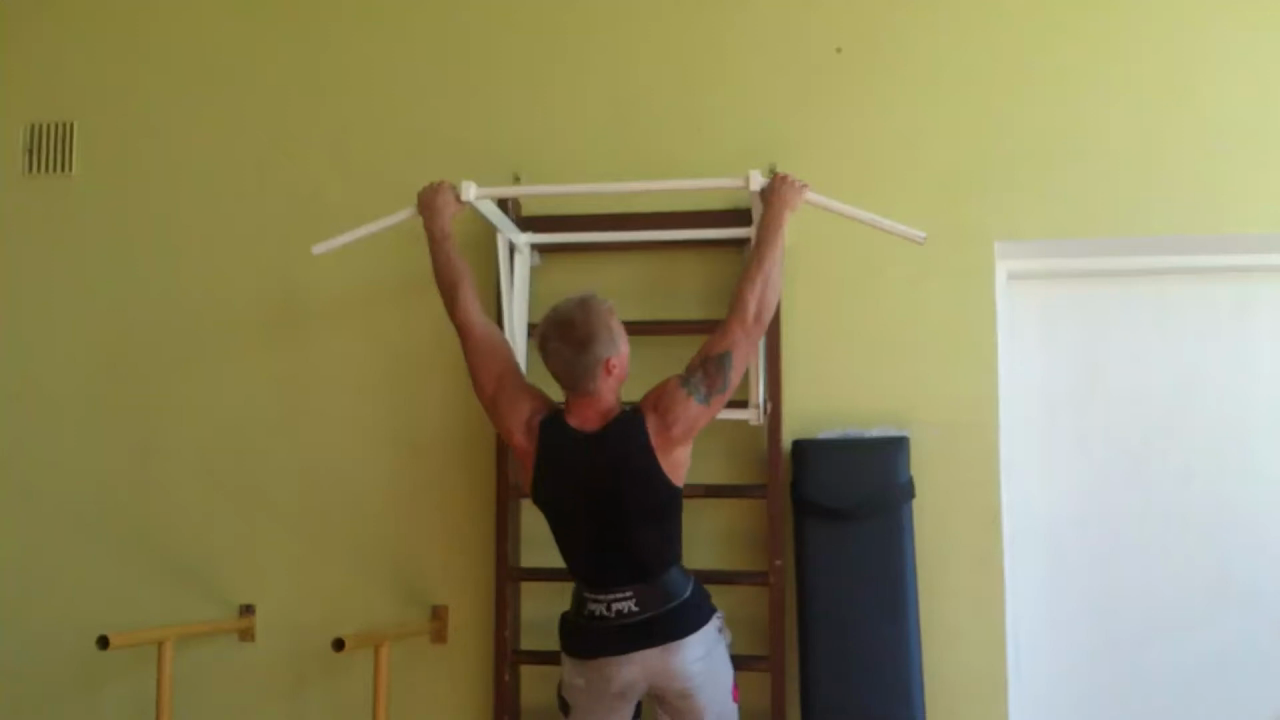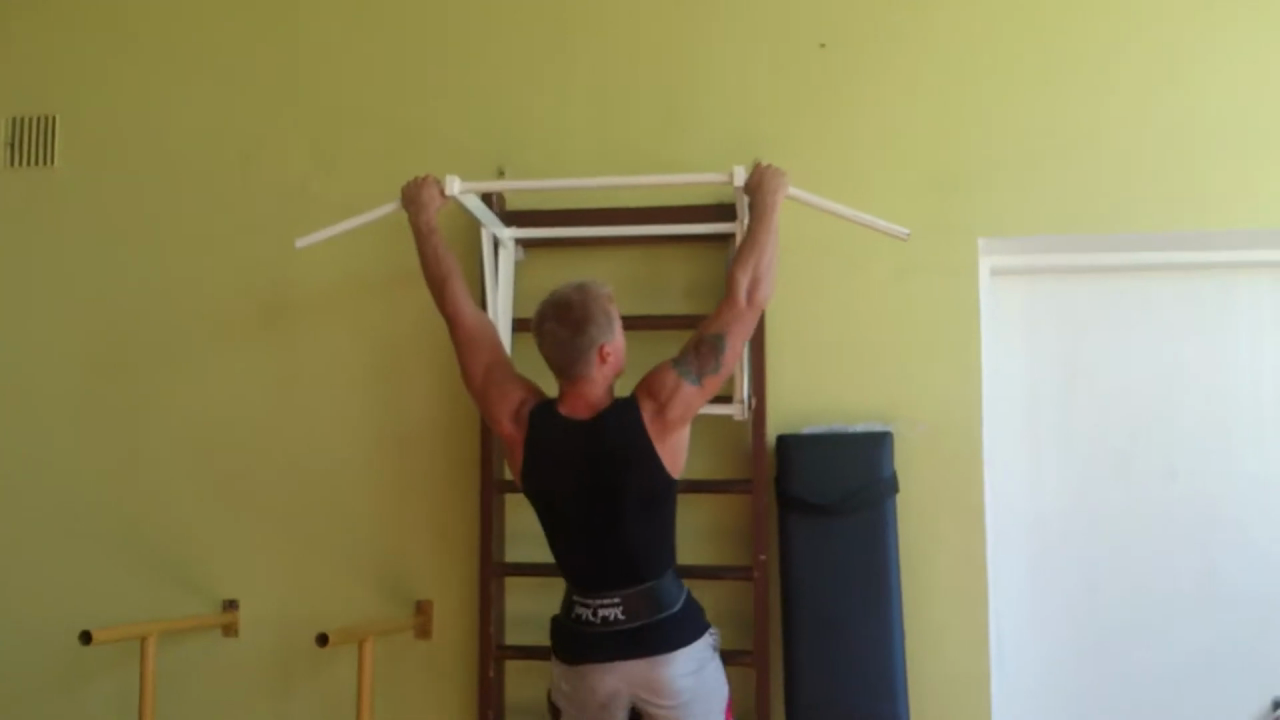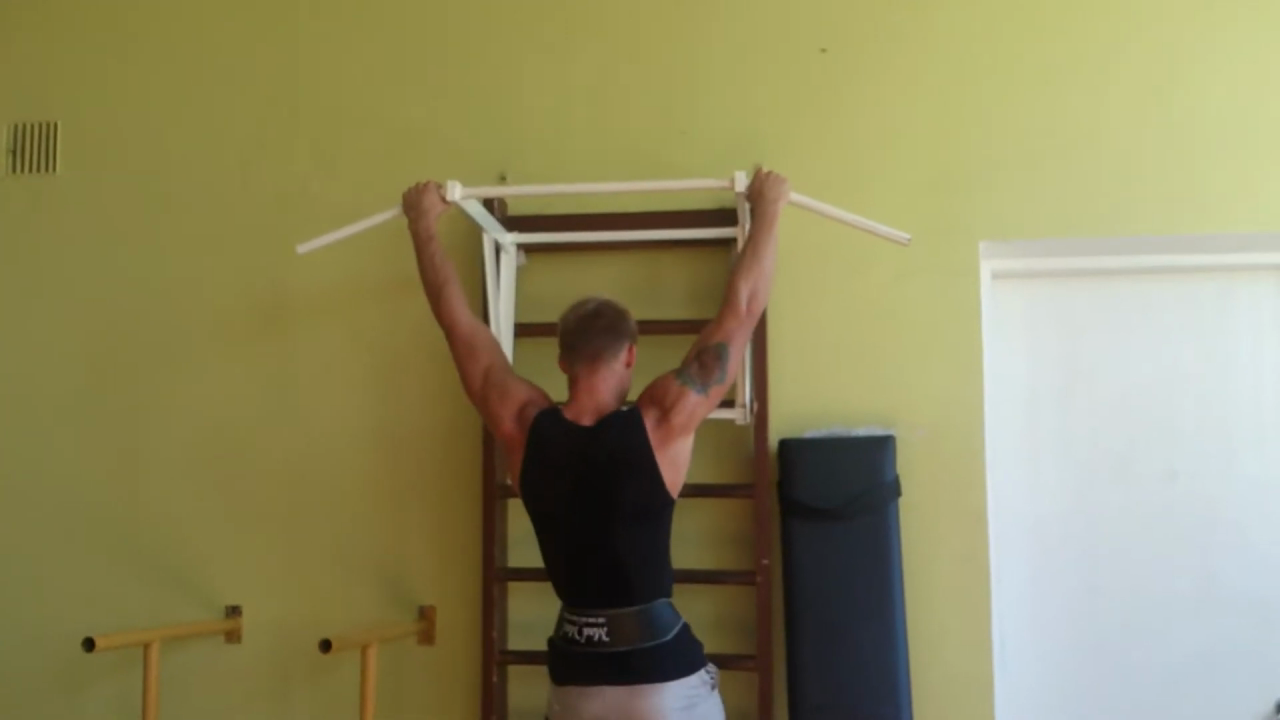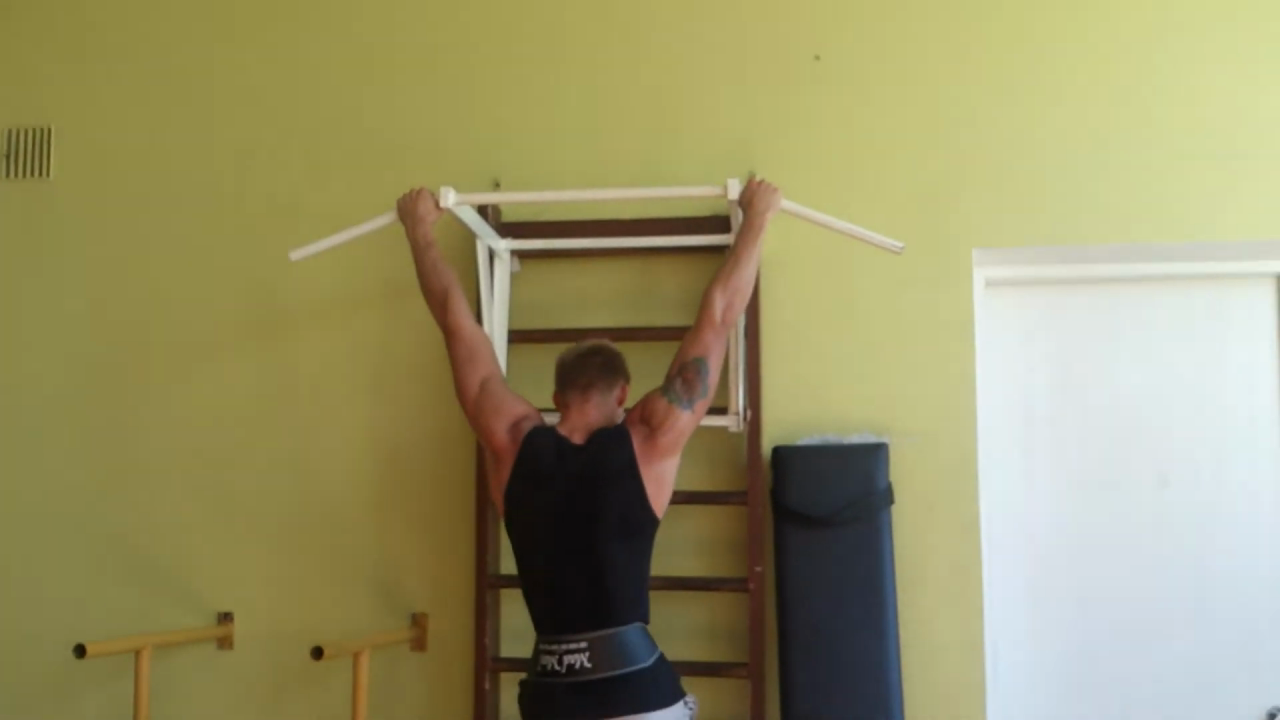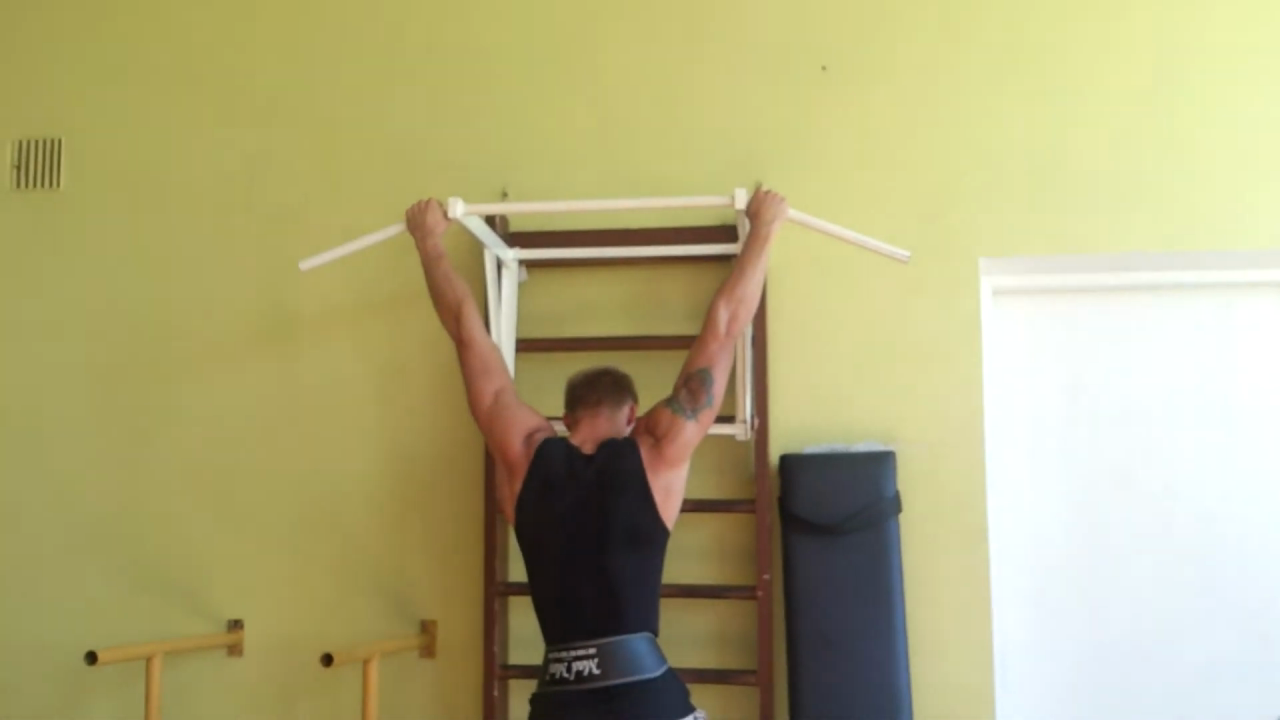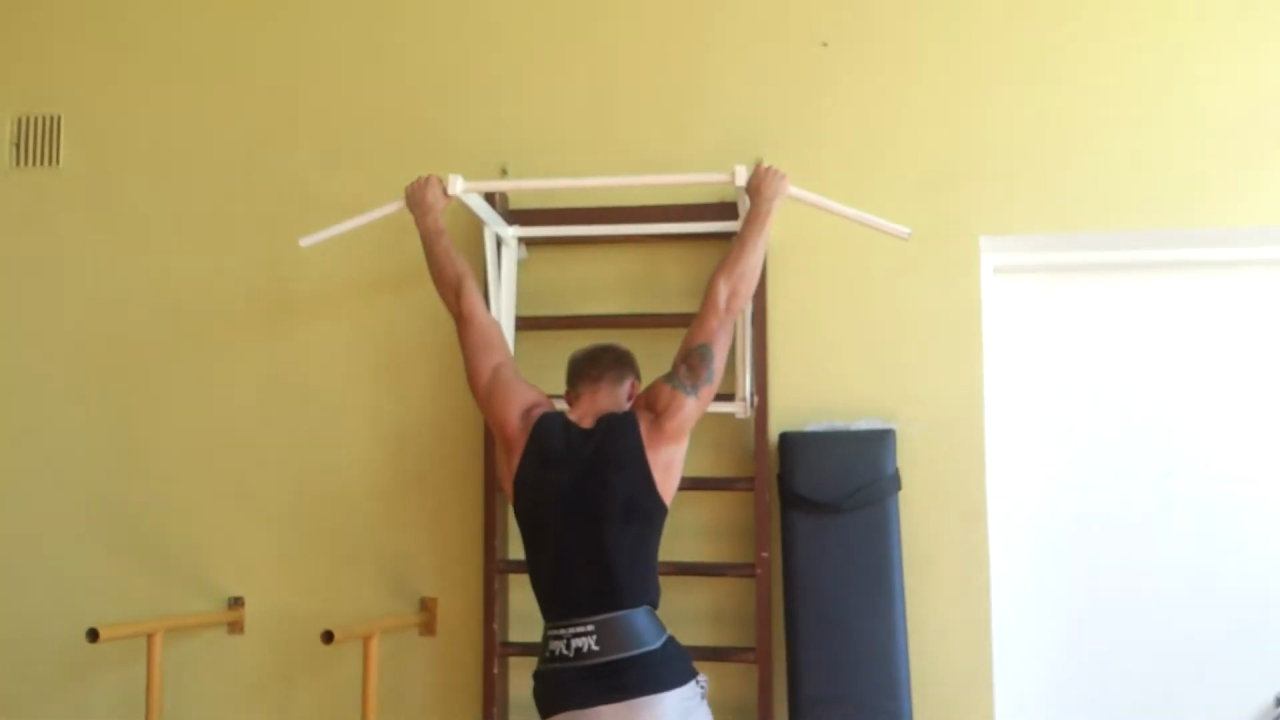
dt=0.5s
person 1, frame 1
left shoulder: (528, 434)
right shoulder: (661, 429)
left elbow: (470, 318)
right elbow: (749, 318)
left wrist: (438, 224)
right wrist: (775, 215)
left hip: (594, 643)
right hip: (678, 633)
person 1, frame 2
left shoulder: (519, 424)
right shoulder: (658, 414)
left elbow: (460, 310)
right elbow: (745, 299)
left wrist: (423, 219)
right wrist: (766, 201)
left hip: (582, 650)
right hip: (669, 641)
person 1, frame 3
left shoulder: (523, 428)
right shoulder: (663, 424)
left elbow: (455, 316)
right elbow: (742, 307)
left wrist: (423, 224)
right wrist: (768, 208)
right hip: (662, 673)
person 1, frame 4
left shoulder: (512, 445)
right shoulder: (649, 444)
left elbow: (457, 321)
right elbow: (717, 316)
left wrist: (420, 230)
right wrist: (756, 217)
person 1, frame 5
left shoulder: (524, 456)
right shoulder: (657, 455)
left elbow: (469, 332)
right elbow: (722, 329)
left wrist: (429, 240)
right wrist: (763, 228)
person 1, frame 6
left shoulder: (523, 431)
right shoulder: (656, 430)
left elbow: (468, 307)
right elbow: (723, 305)
left wrist: (428, 218)
right wrist: (764, 206)
